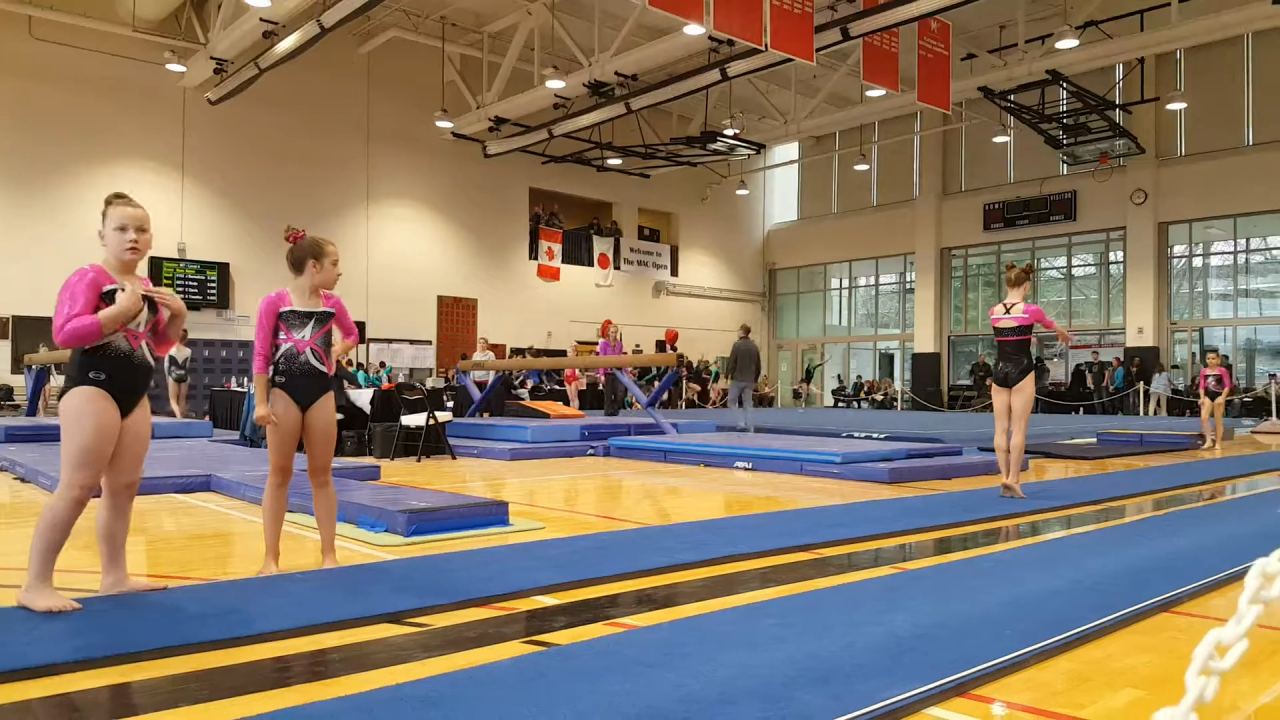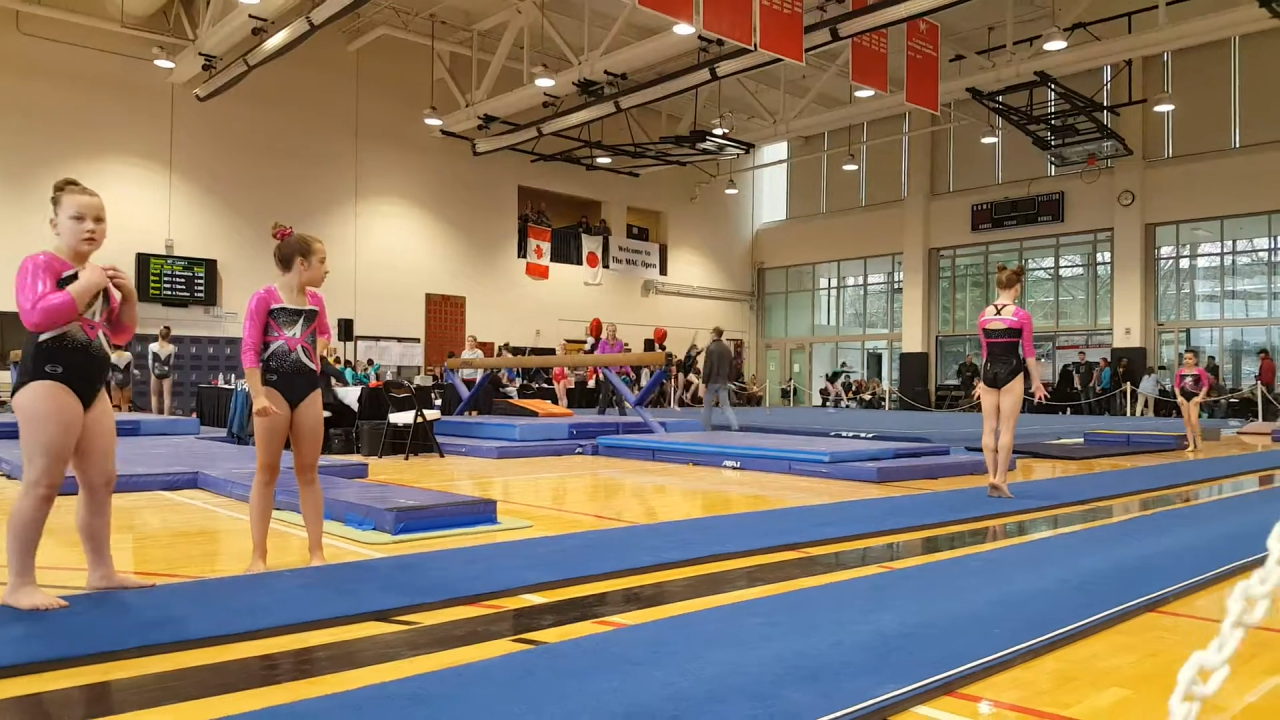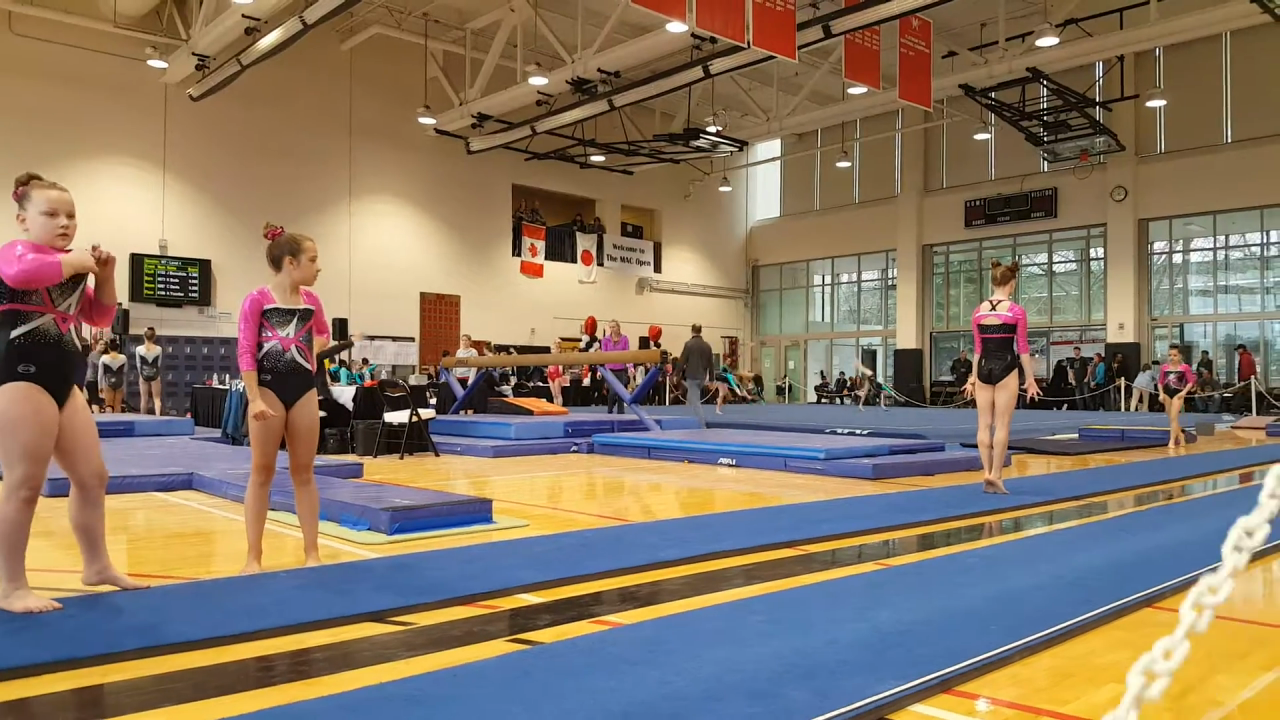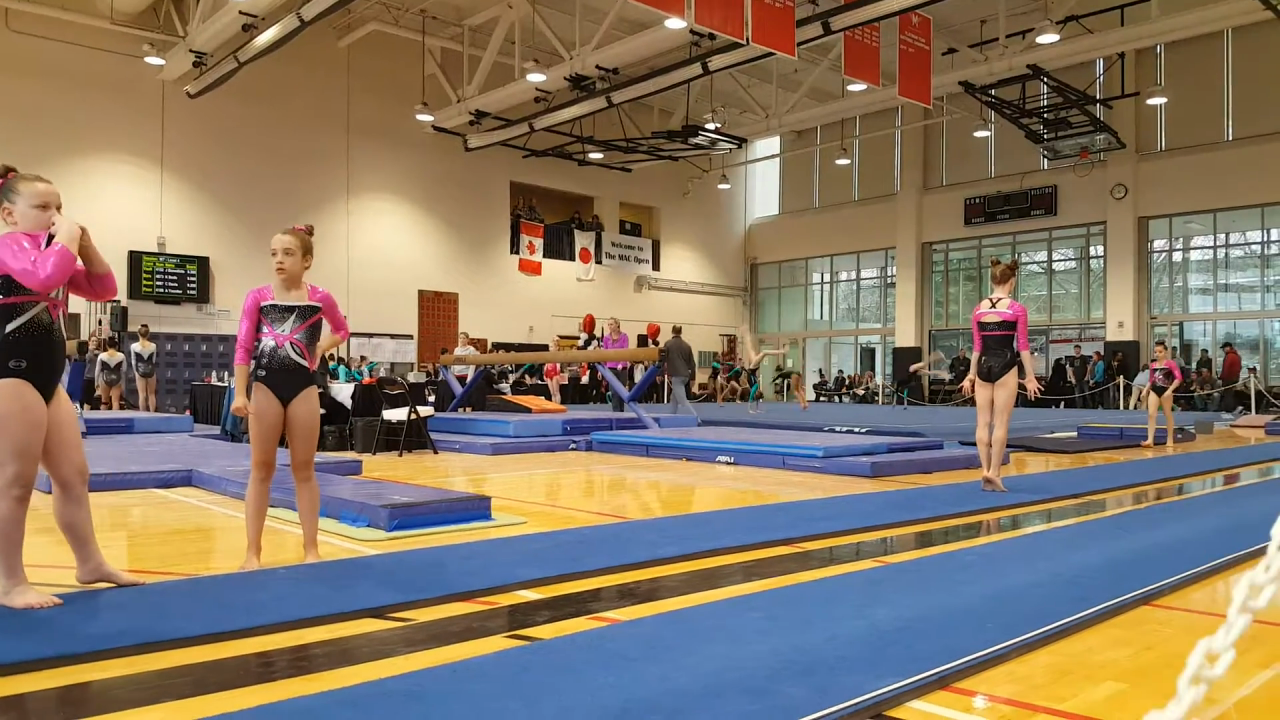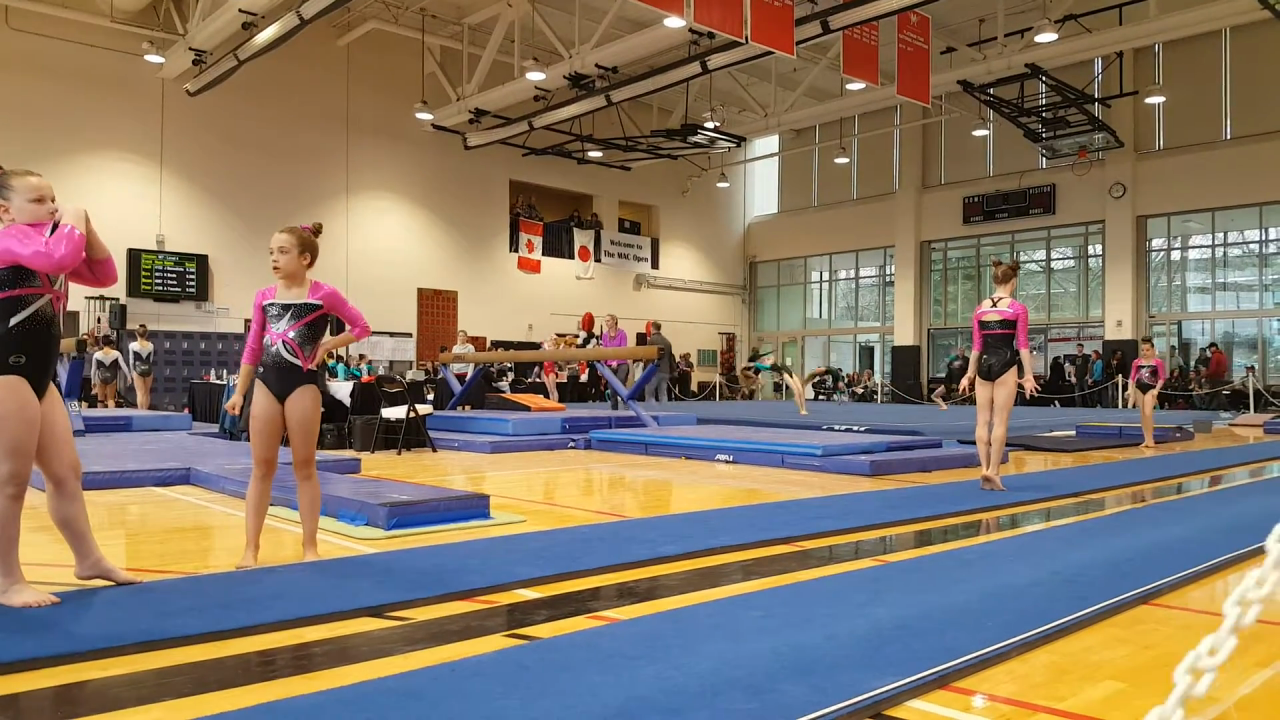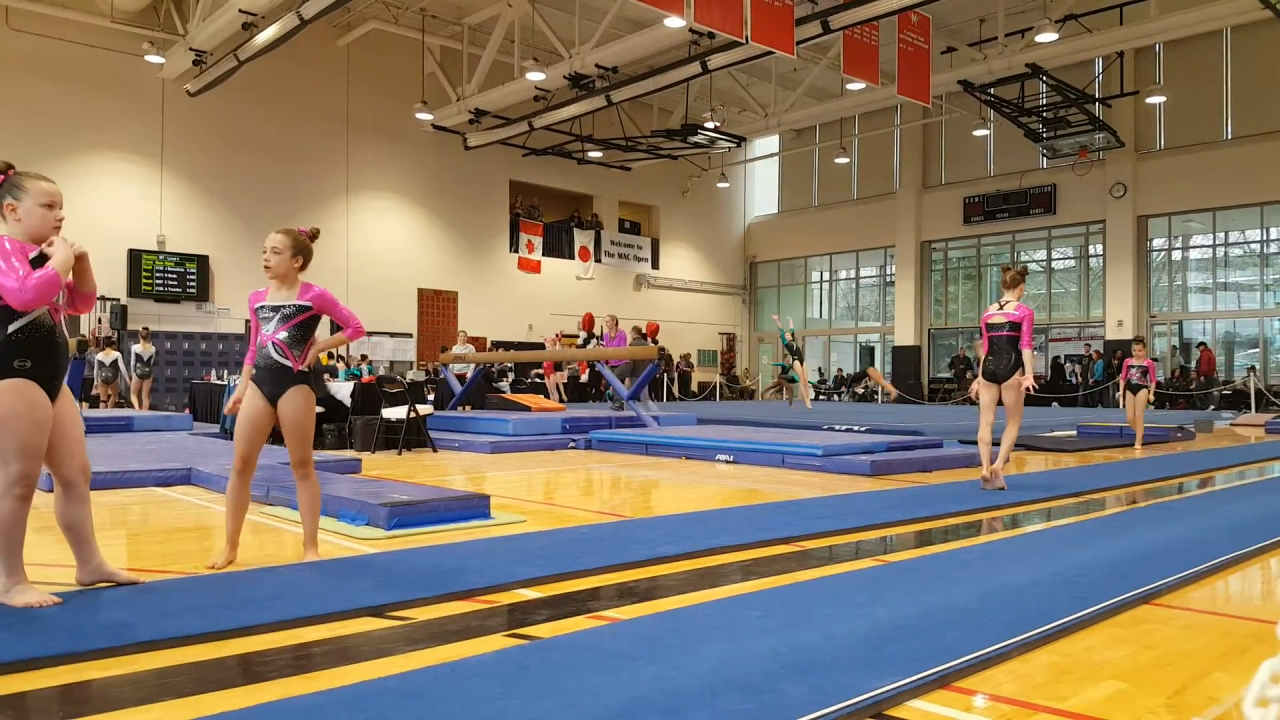
dt=0.3s
person 1, frame 1
left shoulder: (148, 289)
right shoulder: (88, 278)
left elbow: (159, 347)
right elbow: (66, 333)
left wrist: (177, 317)
right wrist: (121, 310)
left hip: (134, 396)
right hip: (91, 389)
left knee: (124, 488)
right knee: (77, 487)
left ankle: (114, 575)
right ankle: (35, 584)
person 1, frame 2
left shoulder: (102, 275)
right shoulder: (40, 264)
left elbow: (119, 335)
right elbow: (36, 316)
left wrist: (127, 296)
right wrist: (86, 285)
left hip: (93, 388)
right hip: (49, 381)
left knee: (101, 483)
right knee: (42, 484)
left ankle: (101, 571)
right ankle: (19, 584)
person 1, frame 3
left shoulder: (67, 268)
left elbow: (99, 317)
left wrist: (104, 275)
right wrist: (74, 260)
left hip: (65, 384)
left knee: (92, 477)
left ankle: (98, 565)
person 1, frame 4
left shoulder: (52, 251)
left elbow: (103, 289)
right elbow: (45, 277)
left wrist: (85, 243)
right wrist: (66, 236)
left hip: (48, 379)
left knee: (75, 474)
left ankle: (90, 563)
person 1, frame 5
left shoulder: (47, 240)
left elbow: (103, 274)
right elbow: (62, 257)
left wrist: (85, 229)
right wrist: (73, 222)
left hip: (37, 374)
left knee: (66, 472)
left ankle: (89, 558)
person 1, frame 6
left shoulder: (42, 256)
left elbow: (83, 303)
left wrist: (81, 263)
right wrist: (60, 257)
left hip: (50, 378)
left knee: (76, 474)
left ankle: (90, 564)
person 2, frame 1
left shoulder: (333, 304)
right shoulder: (274, 302)
left elbow: (351, 336)
right elbow: (260, 356)
left wrist: (334, 354)
right wrist: (260, 402)
left hip: (322, 391)
right hip: (284, 390)
left knee: (322, 475)
right knee: (279, 473)
left ankle: (329, 554)
right ankle: (271, 557)
person 2, frame 2
left shoulder: (316, 301)
right shoulder: (263, 299)
right elbow: (249, 351)
left wrist: (317, 353)
right wrist: (258, 396)
left hip: (309, 389)
right hip: (274, 388)
left knee: (308, 472)
right knee: (267, 472)
left ankle: (316, 552)
right ankle: (258, 555)
person 2, frame 3
left shoulder: (311, 301)
right shoulder: (257, 300)
left elbow: (323, 334)
right elbow: (246, 354)
left wrist: (312, 352)
right wrist: (255, 399)
left hip: (304, 389)
right hip: (269, 387)
left knee: (303, 472)
right knee: (262, 472)
left ankle: (311, 552)
right ankle: (253, 556)
person 2, frame 4
left shoulder: (320, 298)
right shoulder: (257, 297)
left elbow: (341, 330)
right elbow: (243, 349)
left wrist: (320, 349)
right wrist: (240, 393)
left hip: (304, 386)
right hip: (266, 385)
left knee: (304, 469)
right knee: (262, 469)
left ankle: (311, 548)
right ankle: (253, 551)
person 2, frame 5
left shoulder: (324, 295)
right shoulder: (263, 297)
left elbow: (361, 327)
right elbow: (252, 348)
left wrist: (326, 347)
right wrist: (239, 392)
left hip: (302, 383)
right hip: (266, 382)
left knee: (304, 467)
right knee: (262, 467)
left ankle: (310, 546)
right ankle: (252, 549)
person 2, frame 6
left shoulder: (314, 296)
right shoulder: (257, 299)
left elbow: (355, 327)
right elbow: (253, 350)
left wrist: (317, 348)
right wrist: (239, 391)
left hip: (295, 384)
right hip: (259, 384)
left knee: (302, 467)
right knee: (241, 465)
left ankle: (310, 546)
right ankle: (230, 546)
person 3, frame 1
left shoulder: (994, 312)
right shoulder: (1031, 311)
right elbow: (1050, 326)
right wrist: (1065, 335)
left hip: (1000, 371)
right hip: (1022, 371)
left knee: (1001, 429)
right knee: (1018, 429)
left ankle: (1005, 479)
right ankle: (1013, 479)
person 3, frame 2
left shoulder: (984, 315)
right shoulder: (1021, 315)
right elbow: (1028, 352)
right wrist: (1036, 382)
left hip: (989, 372)
right hip: (1011, 372)
left knee: (989, 428)
right knee: (1007, 429)
left ankle: (992, 478)
right ankle: (1000, 479)
person 3, frame 3
left shoulder: (979, 311)
right shoulder: (1017, 311)
left elbow: (978, 348)
right elbow: (1022, 348)
left wrist: (974, 376)
right wrist: (1030, 379)
left hip: (985, 368)
right hip: (1005, 368)
left knee: (984, 425)
right knee: (1002, 425)
left ankle: (988, 475)
right ankle: (995, 476)
person 3, frame 4
left shoulder: (979, 309)
right shoulder: (1017, 309)
left elbow: (977, 345)
right elbow: (1022, 345)
left wrist: (972, 374)
right wrist: (1030, 376)
left hip: (984, 366)
right hip: (1005, 366)
left knee: (983, 423)
right knee: (1000, 423)
left ankle: (986, 473)
right ankle: (994, 473)
person 3, frame 5
left shoulder: (980, 308)
right shoulder: (1018, 308)
left elbow: (977, 344)
right elbow: (1023, 343)
left wrist: (970, 374)
right wrist: (1028, 375)
left hip: (985, 364)
right hip: (1005, 364)
left knee: (983, 421)
right knee: (1000, 422)
left ankle: (985, 471)
right ankle: (992, 472)
person 3, frame 6
left shoulder: (988, 312)
right shoulder: (1024, 311)
right elbow: (1025, 345)
left wrist: (979, 377)
right wrist: (1028, 374)
left hip: (989, 367)
right hip: (1010, 366)
left knee: (986, 422)
right knee: (1013, 423)
left ankle: (986, 471)
right ankle: (998, 466)
